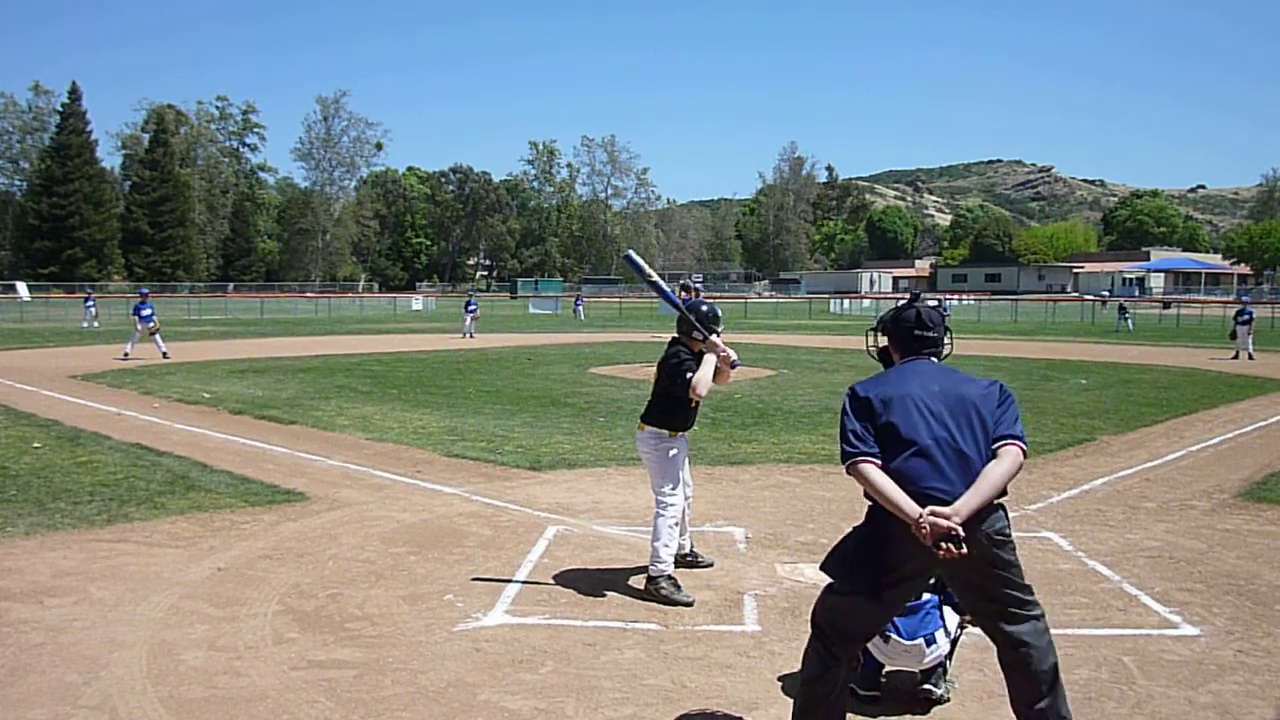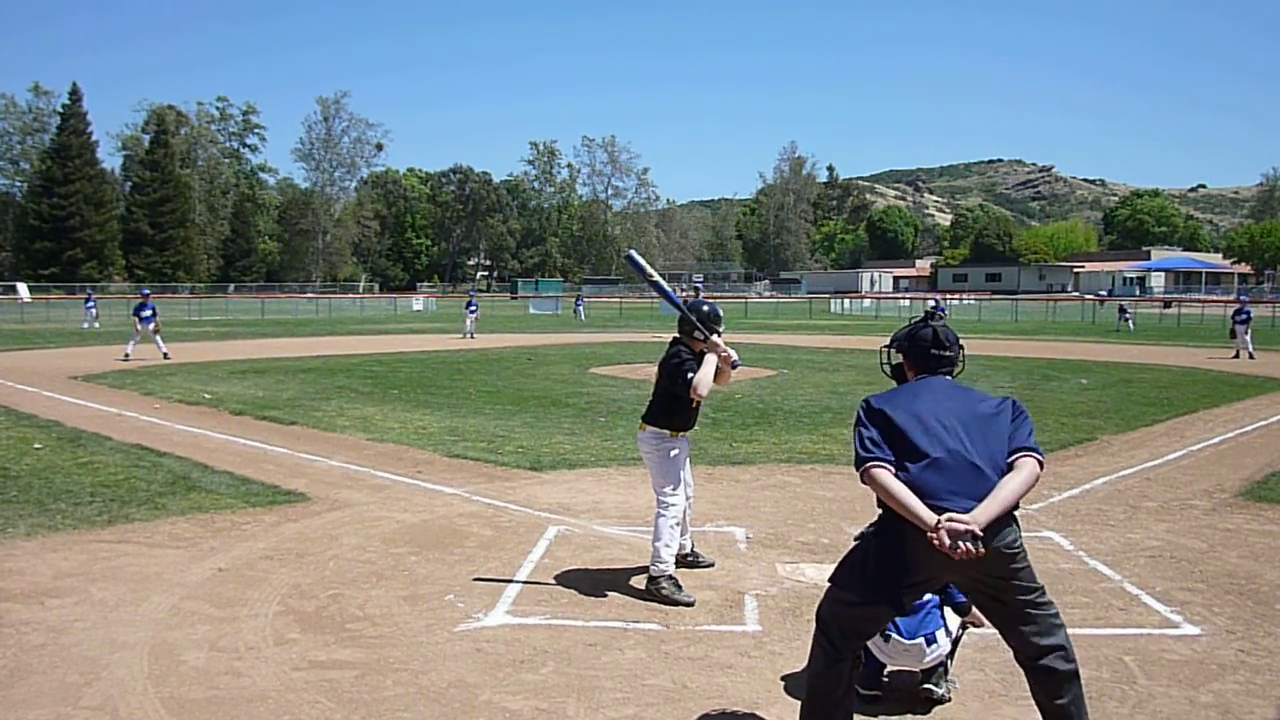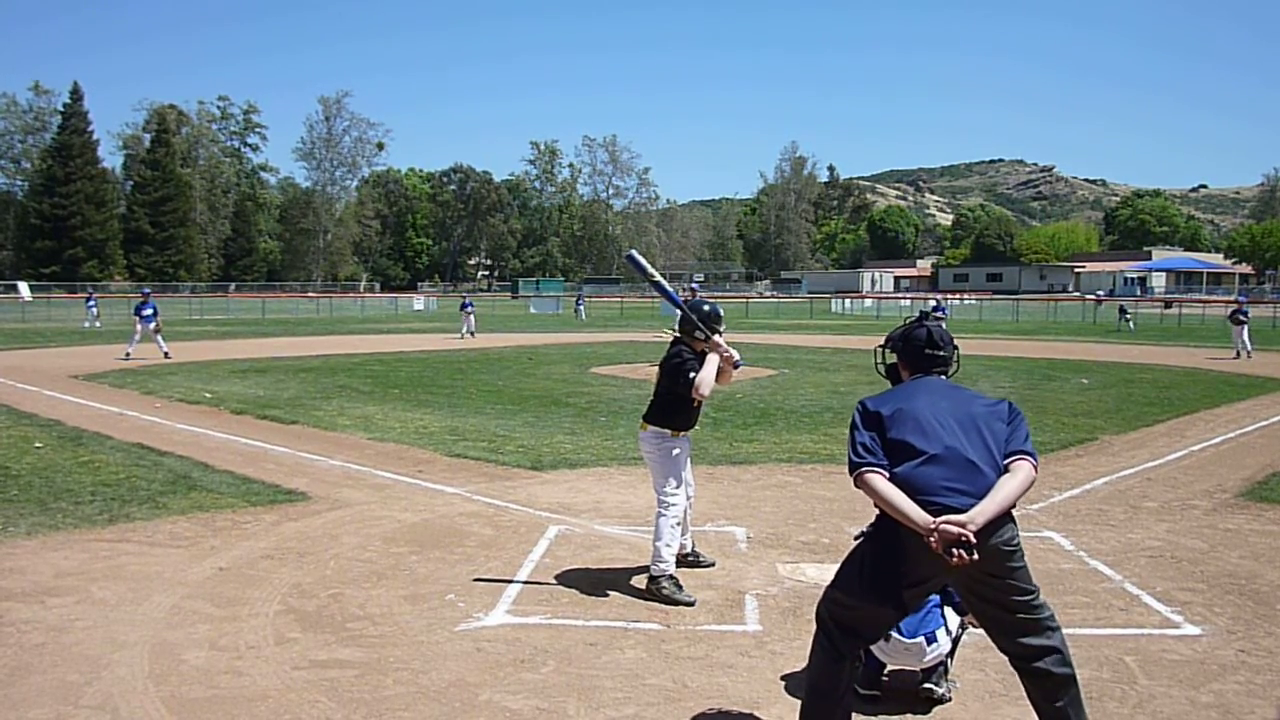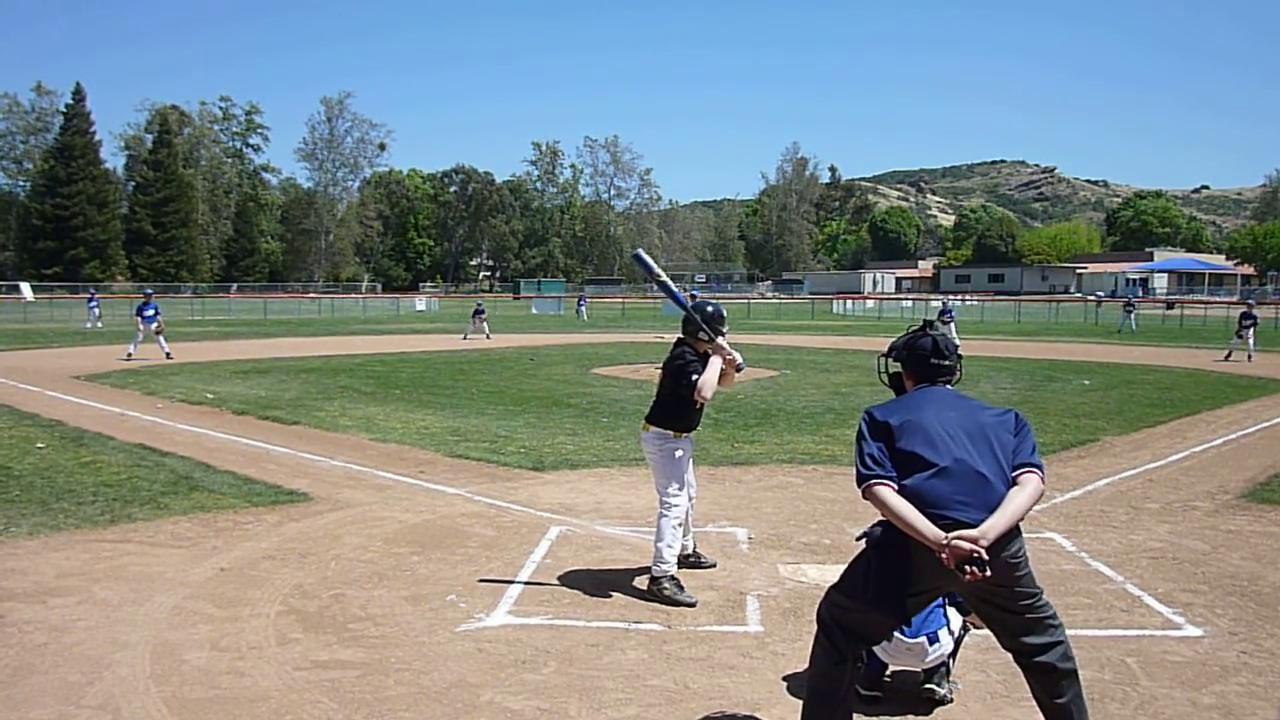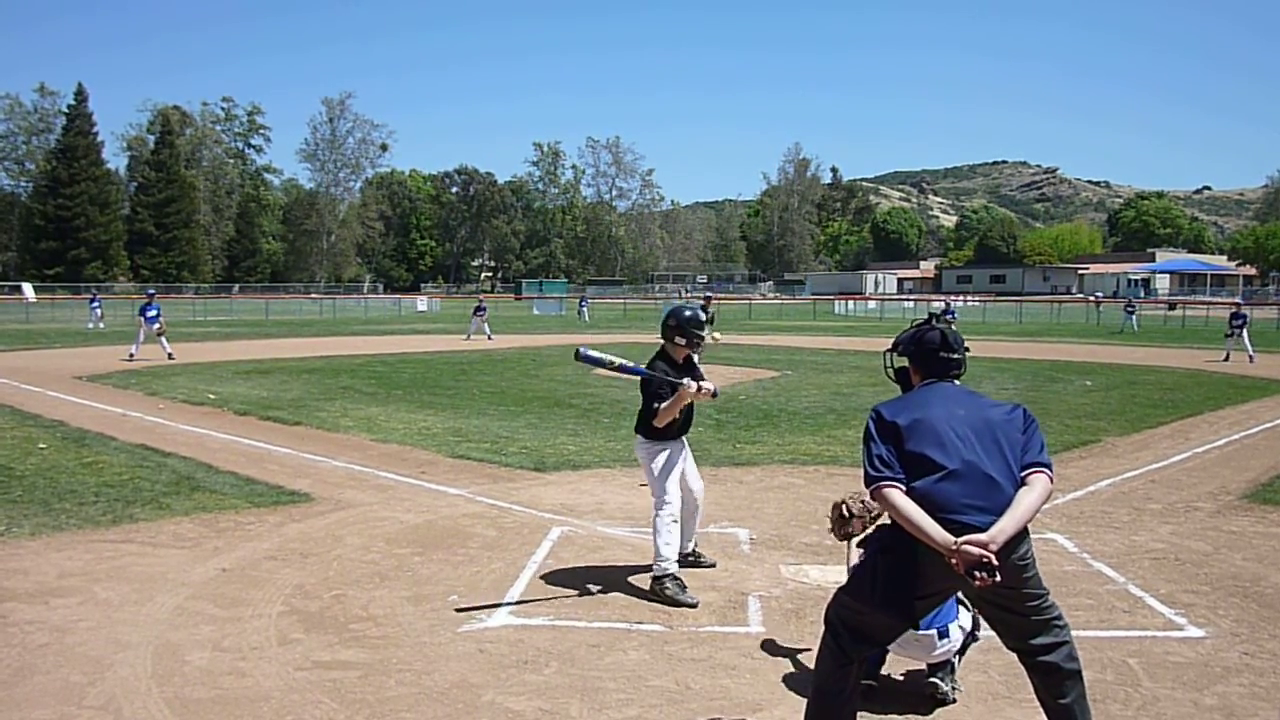
dt=0.7s
person 1, frame 1
left shoulder: (866, 393)
right shoulder: (991, 391)
left elbow: (864, 466)
right elbow: (1010, 455)
left wrist: (919, 520)
right wrist: (958, 515)
left hip: (897, 526)
right hip: (980, 525)
left knee: (834, 629)
right knee: (1025, 630)
person 1, frame 2
left shoulder: (878, 406)
right shoulder: (1004, 407)
left elbow: (877, 473)
right elbow: (1027, 467)
left wrist: (935, 526)
right wrist: (973, 522)
left hip: (908, 534)
right hip: (992, 535)
left knee: (838, 624)
right knee: (1043, 636)
person 1, frame 3
left shoulder: (876, 407)
right shoulder: (1000, 408)
left elbow: (870, 477)
right elbow: (1023, 469)
left wrist: (929, 527)
right wrist: (972, 522)
left hip: (907, 534)
right hip: (992, 535)
left knee: (839, 625)
right knee: (1037, 640)
person 1, frame 4
left shoulder: (881, 416)
right shoulder: (1006, 418)
left elbow: (879, 489)
right elbow: (1030, 482)
left wrist: (941, 542)
right wrist: (983, 536)
left hip: (914, 544)
right hip: (997, 545)
left knee: (839, 624)
right knee: (1043, 640)
person 1, frame 5
left shoulder: (889, 414)
right shoulder: (1013, 414)
left elbow: (888, 492)
right elbow: (1038, 482)
left wrist: (950, 546)
right wrist: (992, 540)
left hip: (924, 544)
right hip: (1005, 546)
left knee: (846, 627)
right knee: (1048, 641)
person 2, frame 1
left shoulder: (694, 353)
right shoulder: (678, 358)
left elbow: (719, 380)
right elbow: (698, 391)
left wrist: (725, 364)
right wrist: (711, 354)
left hip: (674, 437)
right hip: (659, 438)
left knee: (684, 494)
right knee: (670, 502)
left ankle: (681, 551)
right ankle: (659, 577)
person 2, frame 2
left shoulder: (695, 353)
right shoulder: (679, 358)
left elbow: (720, 381)
right elbow: (699, 391)
left wrist: (725, 364)
right wrist: (712, 354)
left hip: (675, 437)
right hip: (661, 438)
left knee: (685, 495)
right knee: (671, 502)
left ankle: (683, 551)
right ankle: (660, 577)
person 2, frame 3
left shoulder: (695, 353)
right shoulder: (680, 357)
left elbow: (721, 380)
right elbow: (701, 391)
left wrist: (727, 363)
right wrist: (713, 354)
left hip: (676, 436)
right hip: (661, 438)
left knee: (685, 494)
right knee: (672, 501)
left ankle: (683, 550)
right ankle: (660, 577)
person 2, frame 4
left shoulder: (697, 354)
right shoulder: (684, 358)
left elbow: (724, 383)
right elbow: (704, 393)
left wrist: (730, 366)
right wrist: (717, 356)
left hip: (678, 437)
right hip: (664, 439)
left knee: (687, 495)
right knee: (674, 502)
left ankle: (684, 550)
right ankle: (661, 578)
person 2, frame 5
left shoulder: (686, 361)
right shoulder: (658, 371)
left elbow: (701, 387)
right elbow: (658, 419)
left wrist: (705, 388)
right wrist: (680, 398)
left hip: (677, 441)
right hip: (655, 445)
left knee: (693, 493)
right knee: (668, 503)
left ankle: (685, 551)
right ankle: (665, 577)
